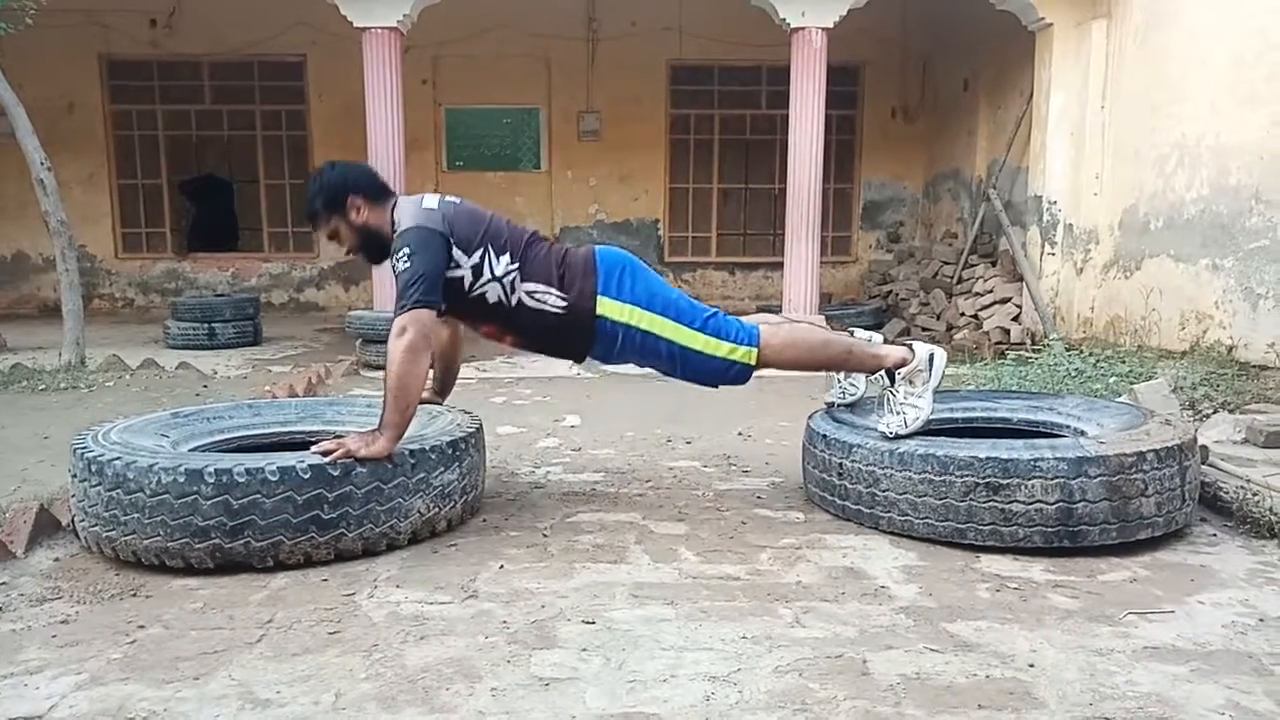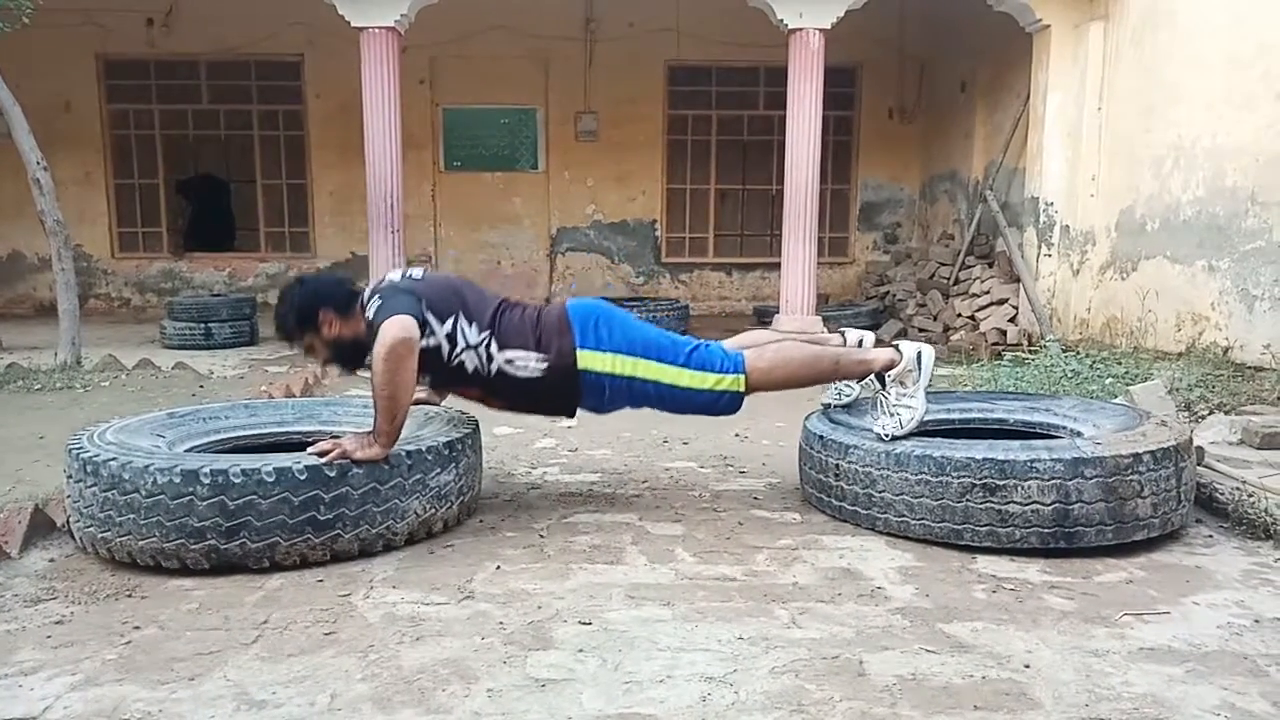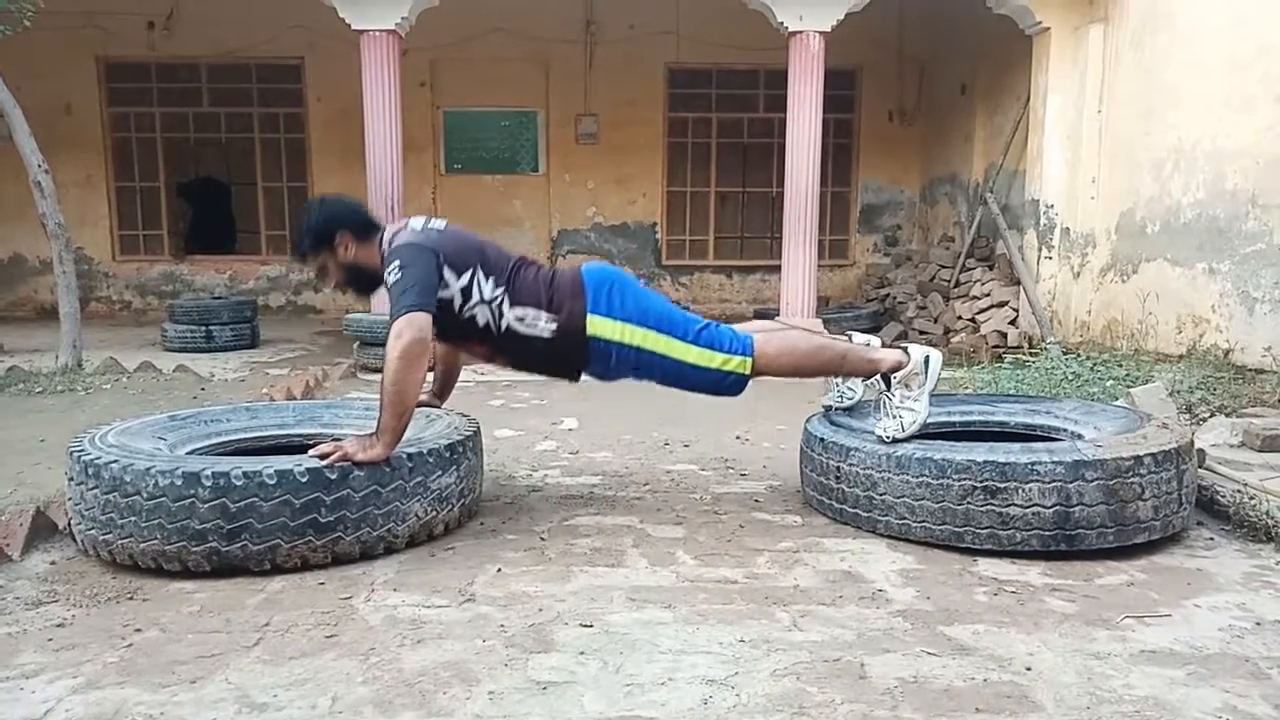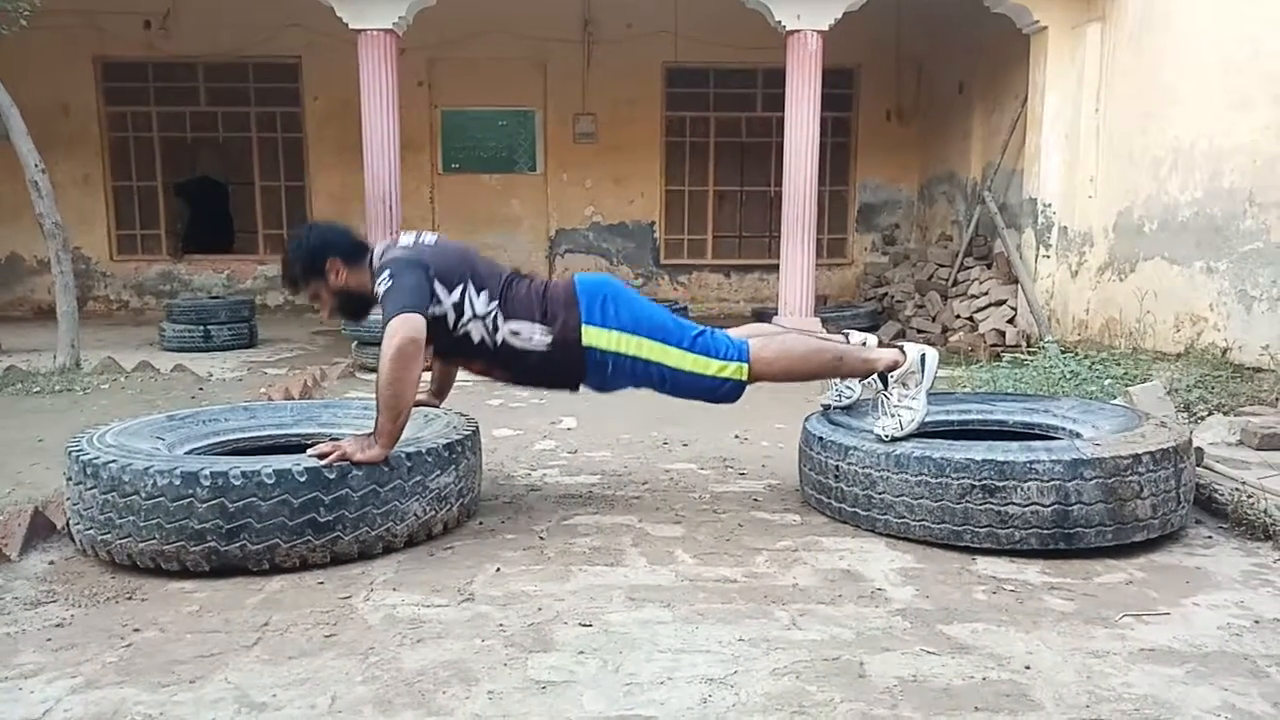
dt=0.4s
person 1, frame 1
left shoulder: (411, 232)
right shoulder: (425, 219)
left elbow: (413, 332)
right elbow: (450, 314)
left wrist: (385, 437)
right wrist: (438, 393)
left hip: (601, 301)
right hip: (594, 292)
left knee: (746, 349)
right knee: (736, 334)
left ankle: (901, 359)
right ankle: (862, 343)
person 1, frame 2
left shoulder: (383, 301)
right shoulder: (407, 292)
left elbow: (398, 344)
left wrist: (379, 440)
right wrist: (432, 390)
left hip: (583, 353)
right hip: (577, 335)
left knee: (735, 372)
right knee: (725, 356)
left ankle: (891, 363)
right ankle: (843, 344)
person 1, frame 3
left shoulder: (403, 254)
right shoulder: (419, 248)
left elbow: (411, 339)
right elbow: (452, 325)
left wrist: (383, 440)
right wrist: (437, 397)
left hip: (593, 319)
right hip: (588, 306)
left knee: (746, 357)
right knee: (730, 341)
left ankle: (898, 363)
right ankle: (860, 351)
person 1, frame 4
left shoulder: (394, 267)
right shoulder: (413, 261)
left elbow: (405, 341)
left wrist: (380, 440)
right wrist: (431, 397)
left hip: (588, 328)
right hip: (582, 316)
left knee: (739, 361)
right knee: (727, 346)
left ankle: (895, 362)
right ankle: (849, 346)
